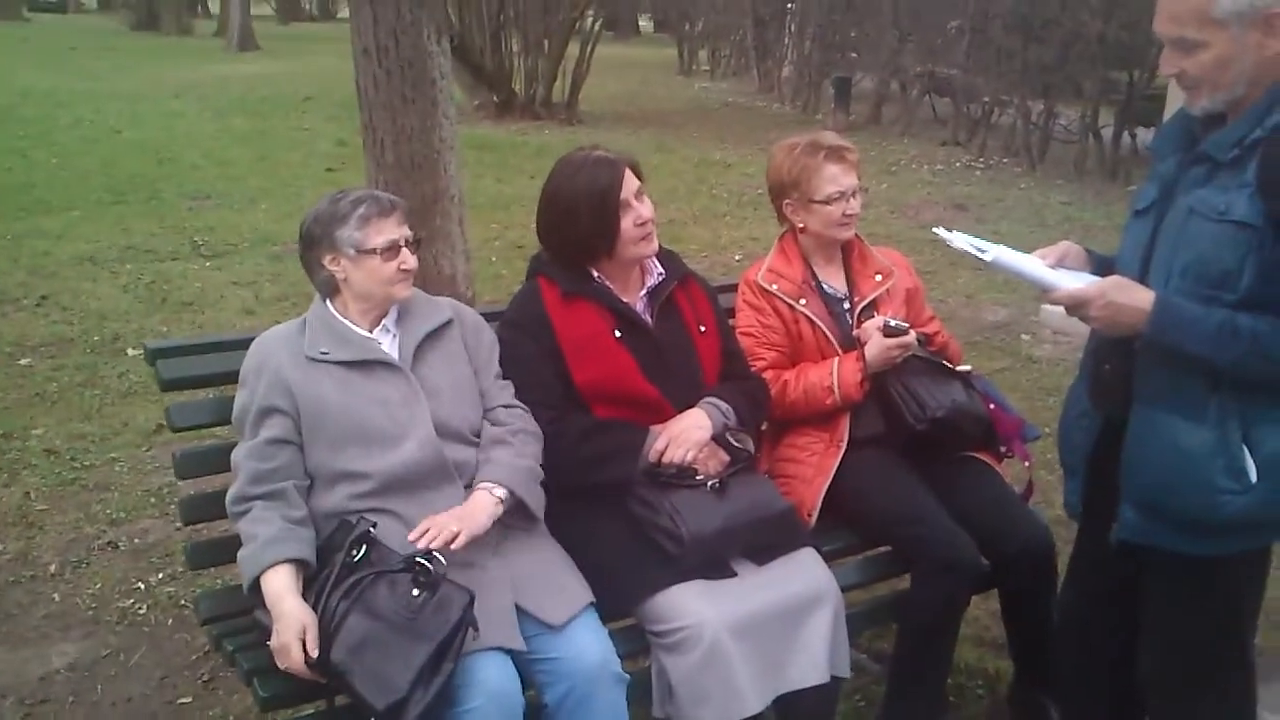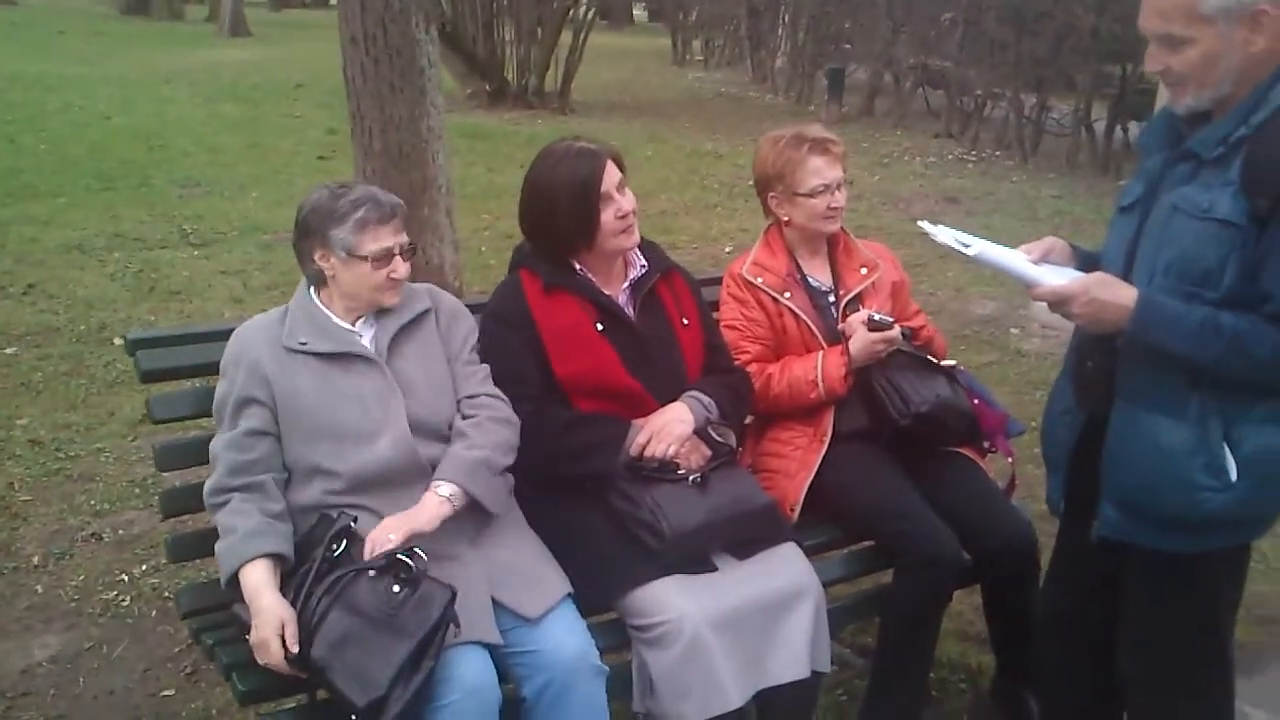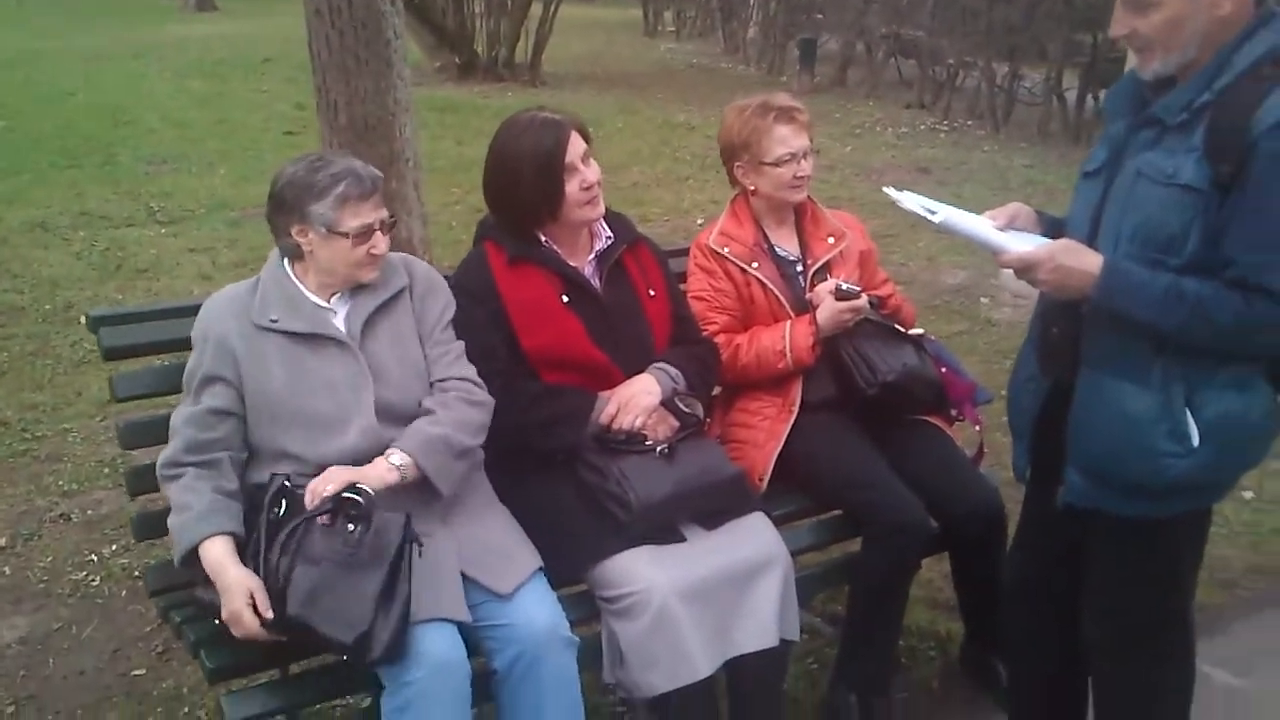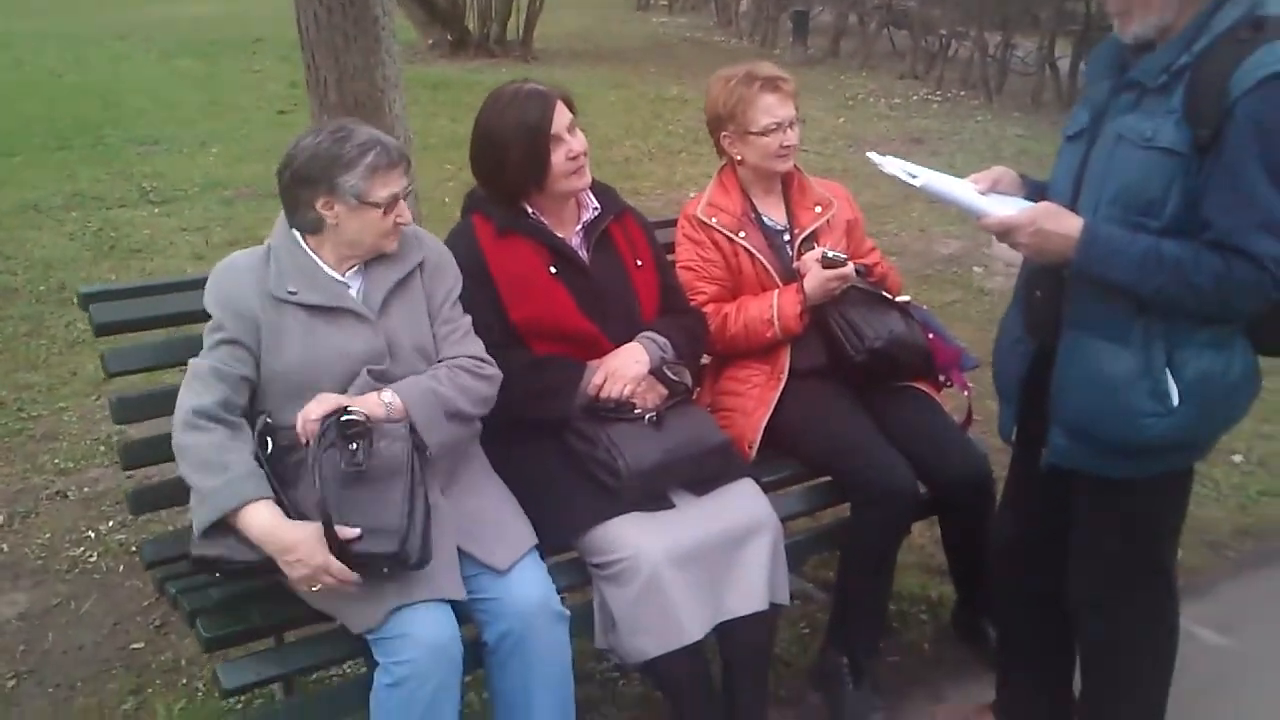
dt=0.4s
person 1, frame 1
right shoulder: (1189, 135)
left wrist: (1155, 316)
right wrist: (1094, 267)
left hip: (1210, 481)
right hip: (1123, 453)
right knee: (1088, 651)
person 1, frame 2
right shoulder: (1177, 130)
left wrist: (1138, 313)
right wrist: (1077, 260)
left hip: (1190, 477)
right hip: (1105, 449)
right knee: (1069, 643)
person 1, frame 3
right shoulder: (1145, 94)
left wrist: (1103, 281)
right wrist: (1045, 227)
left hip: (1155, 437)
right hip: (1070, 410)
left knee: (1133, 640)
right knee: (1038, 602)
person 1, frame 4
right shoulder: (1128, 58)
left wrist: (1084, 243)
right wrist: (1029, 191)
left hip: (1138, 397)
right hip: (1058, 369)
left knee: (1117, 594)
right knee: (1024, 555)
person 2, frame 1
left shoulder: (891, 267)
right shoulder: (764, 288)
left elbow: (941, 347)
right elbow: (768, 393)
left wrist: (908, 349)
right wrist: (860, 366)
right hip: (834, 446)
left knee: (1029, 543)
right knee: (952, 556)
person 2, frame 2
left shoulder: (876, 261)
right shoulder: (749, 281)
left elbow: (927, 342)
right elbow: (751, 386)
left wrist: (894, 344)
right wrist: (846, 359)
right hip: (818, 440)
left knee: (1011, 537)
right knee: (933, 550)
person 2, frame 3
left shoulder: (843, 230)
right shoulder: (716, 251)
left elbow: (893, 308)
right elbow: (719, 356)
left wrist: (866, 312)
right wrist: (813, 328)
right hip: (786, 411)
left knee: (979, 505)
right knee: (901, 520)
left ankle: (989, 648)
person 2, frame 4
left shoulder: (830, 198)
right shoulder: (704, 222)
left elbow: (880, 276)
right elbow: (708, 326)
left wrist: (855, 283)
right wrist: (800, 297)
right hip: (776, 379)
left knee: (967, 470)
right knee: (889, 485)
left ankle: (979, 611)
right ankle: (844, 658)
person 3, frame 1
left shoulder: (683, 286)
right shoulder: (536, 314)
left elbow: (748, 386)
right elbow: (545, 438)
left wrist: (708, 415)
right wrist: (652, 444)
right hip: (609, 500)
left knee: (812, 587)
right knee: (701, 621)
person 3, frame 2
left shoulder: (666, 278)
right shoulder: (518, 305)
left elbow: (733, 380)
right elbow: (527, 431)
left wrist: (691, 408)
right wrist: (635, 437)
left hip: (693, 479)
right hip: (590, 494)
left knee: (793, 583)
right knee: (681, 615)
person 3, frame 3
left shoulder: (632, 249)
right shoulder: (484, 278)
left elbow: (700, 350)
right elbow: (496, 406)
left wrist: (658, 380)
right wrist: (602, 410)
left hip: (660, 448)
right hip: (557, 467)
left knee: (761, 552)
right knee: (651, 585)
person 3, frame 4
left shoulder: (620, 219)
right shoulder: (473, 248)
left elbow: (687, 320)
left wrist: (645, 349)
right wrist: (592, 379)
left hip: (648, 416)
right hip: (548, 435)
left knee: (750, 517)
right knee: (643, 551)
person 4, frame 1
left shoulder: (457, 323)
right shoulder: (279, 359)
left elbow: (512, 424)
right elbow: (269, 495)
left wrist: (483, 503)
right wrist: (283, 599)
left hip: (499, 534)
left knee: (591, 666)
person 4, frame 2
left shoulder: (439, 311)
right shoulder: (260, 348)
left elbow: (491, 418)
right elbow: (246, 487)
left wrist: (433, 505)
right wrist: (262, 594)
left hip: (474, 524)
right hip: (365, 550)
left knee: (569, 658)
person 4, frame 3
left shoulder: (414, 283)
right shoulder: (232, 320)
left elbow: (466, 399)
right elbow: (197, 461)
left wrist: (385, 469)
right wrist: (226, 566)
left hip: (445, 499)
left knee: (540, 631)
right knee: (432, 658)
person 4, frame 4
left shoulder: (421, 255)
right shoulder: (245, 285)
left elbow: (475, 375)
right elbow: (205, 424)
left wrist: (377, 405)
right wrist: (275, 530)
left hip: (444, 473)
left knee: (532, 608)
right knee: (424, 637)
